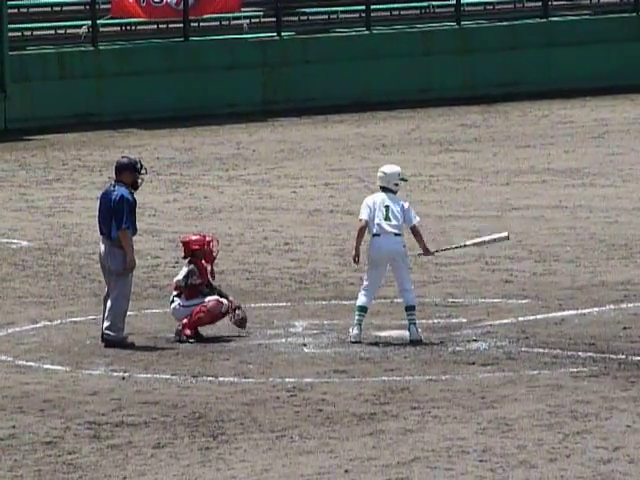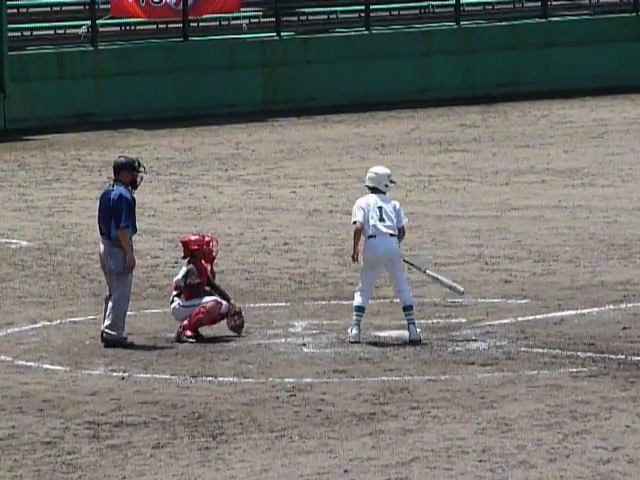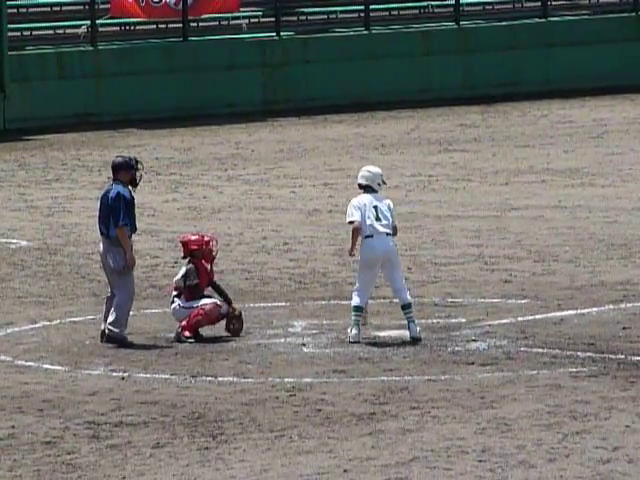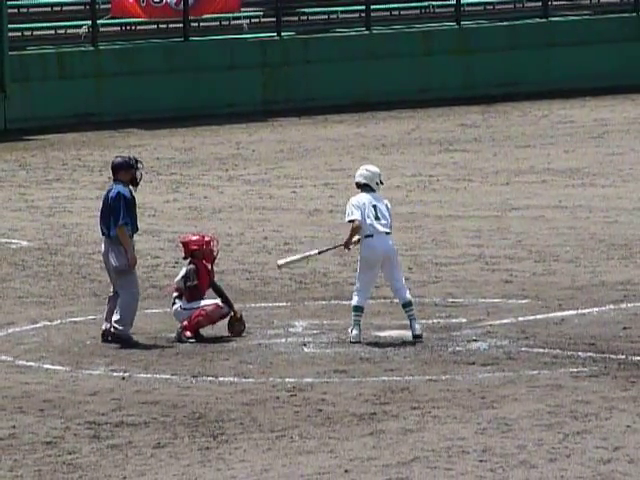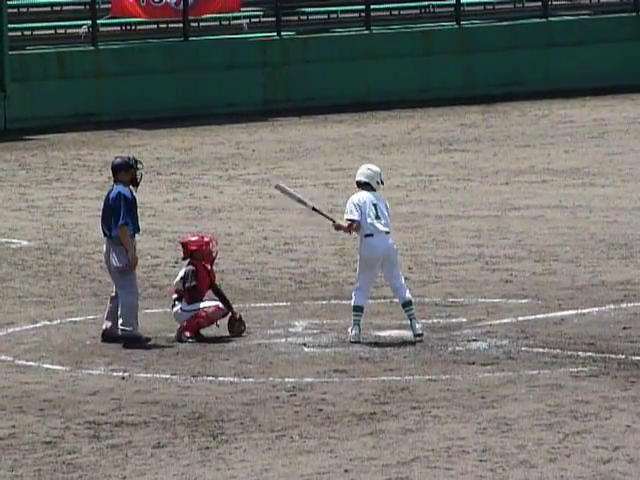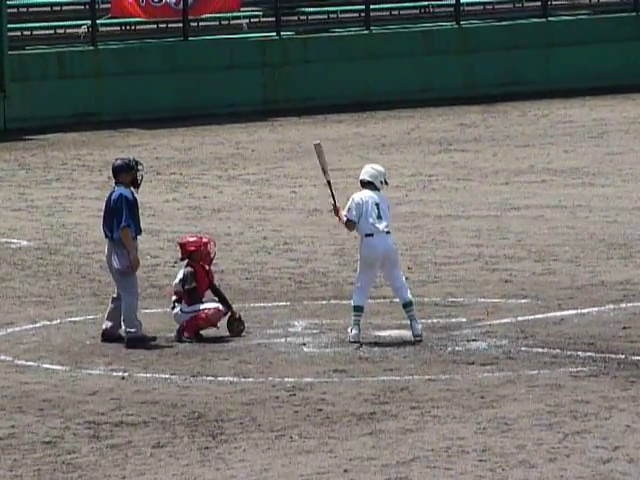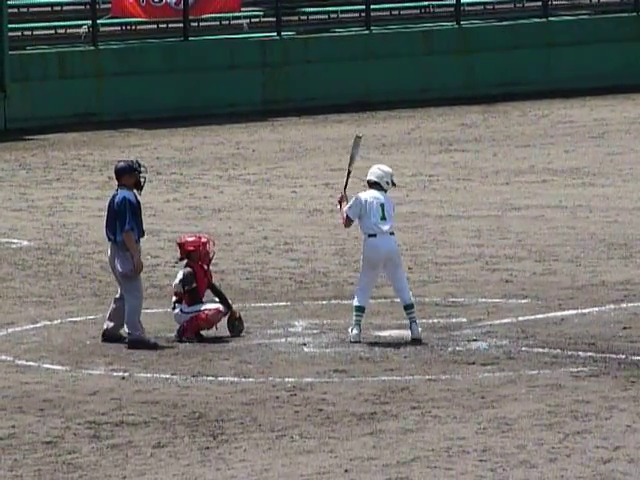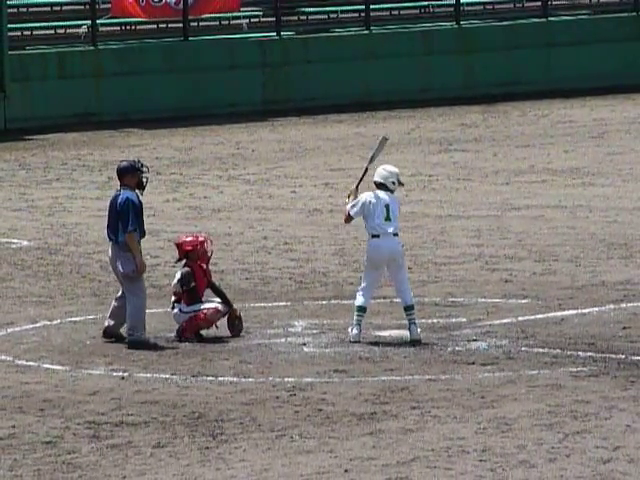
dt=0.1s
person 1, frame 1
left shoulder: (107, 192)
right shoulder: (124, 195)
right elbow: (123, 228)
right wrist: (130, 255)
left hip: (106, 245)
right hip: (118, 248)
left knee: (112, 292)
right knee: (120, 295)
left ankle: (109, 331)
right ankle: (113, 336)
person 1, frame 2
left shoulder: (107, 192)
right shoulder: (123, 195)
right elbow: (122, 227)
right wrist: (129, 254)
left hip: (106, 245)
right hip: (117, 248)
left knee: (113, 292)
right knee: (121, 294)
left ankle: (109, 331)
right ankle: (113, 335)
person 1, frame 3
left shoulder: (109, 191)
right shoulder: (121, 193)
right elbow: (120, 226)
right wrist: (129, 252)
left hip: (108, 245)
right hip: (117, 247)
left knee: (115, 291)
right knee: (125, 292)
left ankle: (108, 330)
right ankle: (115, 331)
person 1, frame 4
left shoulder: (112, 191)
right shoulder: (122, 193)
right elbow: (121, 225)
right wrist: (130, 252)
left hip: (110, 245)
right hip: (119, 247)
left knee: (118, 291)
right knee: (130, 291)
left ankle: (109, 330)
right ankle: (121, 330)
person 1, frame 5
left shoulder: (113, 192)
right shoulder: (122, 193)
right elbow: (121, 225)
right wrist: (131, 251)
left hip: (113, 246)
right hip: (120, 247)
left knee: (120, 291)
right knee: (129, 291)
left ankle: (110, 330)
right ankle: (128, 331)
person 1, frame 6
left shoulder: (115, 194)
right shoulder: (124, 195)
right elbow: (123, 227)
right wrist: (133, 253)
left hip: (115, 247)
right hip: (122, 249)
left knee: (122, 292)
right knee: (130, 293)
left ankle: (110, 330)
right ankle: (133, 333)
person 1, frame 7
left shoulder: (116, 197)
right shoulder: (127, 198)
right elbow: (127, 230)
right wrist: (136, 256)
left hip: (117, 250)
right hip: (125, 251)
left knee: (124, 293)
right knee: (134, 294)
left ankle: (111, 330)
right ankle: (135, 336)
person 1, frame 8
left shoulder: (117, 197)
right shoulder: (130, 198)
right elbow: (130, 231)
right wrist: (139, 257)
left hip: (117, 250)
right hip: (126, 252)
left knee: (126, 292)
right knee: (137, 295)
left ankle: (111, 327)
right ankle: (136, 337)
person 2, frame 1
left shoulder: (370, 200)
right shoulder: (402, 203)
left elbow: (363, 225)
right elbow: (414, 229)
left wrist: (357, 249)
right wrist: (425, 248)
left hip: (377, 245)
right hip: (397, 244)
left knee: (368, 289)
right knee: (407, 288)
left ankle: (356, 330)
right ankle: (414, 330)
person 2, frame 2
left shoulder: (362, 202)
right shoulder: (393, 203)
left elbow: (358, 228)
right elbow: (402, 230)
left wrist: (355, 250)
left hip: (372, 246)
right hip: (392, 245)
left knee: (363, 289)
right knee: (402, 288)
left ankle: (355, 330)
right ankle: (412, 329)
person 2, frame 3
left shoulder: (356, 201)
right shoulder: (386, 201)
left elbow: (357, 227)
right elbow: (394, 230)
left wrist: (351, 247)
left hip: (369, 246)
right hip: (389, 244)
left knee: (361, 290)
right knee: (400, 287)
left ankle: (355, 330)
right ankle: (413, 328)
person 2, frame 4
left shoulder: (355, 200)
right shoulder: (383, 201)
left elbow: (357, 226)
left wrist: (349, 240)
left hip: (369, 245)
right hip: (388, 243)
left knee: (361, 290)
right knee: (399, 286)
left ankle: (356, 330)
right ankle: (414, 326)
person 2, frame 5
left shoulder: (355, 199)
right shoulder: (382, 199)
left elbow: (355, 227)
left wrist: (342, 227)
left hip: (369, 245)
right hip: (388, 242)
left knee: (361, 289)
right knee: (399, 285)
left ankle: (355, 330)
right ankle: (415, 325)
person 2, frame 6
left shoulder: (358, 197)
right shoulder: (383, 199)
left elbow: (350, 226)
left wrist: (339, 213)
left hip: (369, 244)
right hip: (388, 242)
left knee: (361, 289)
right knee: (400, 285)
left ankle: (355, 330)
right ankle: (415, 326)
person 2, frame 7
left shoulder: (361, 197)
right shoulder: (388, 200)
left elbow: (347, 223)
left wrist: (343, 204)
left hip: (372, 244)
right hip: (391, 244)
left knee: (362, 289)
right knee: (402, 287)
left ankle: (355, 330)
right ankle: (414, 328)
person 2, frame 8
left shoulder: (366, 197)
right shoulder: (395, 201)
left elbow: (347, 219)
left wrist: (351, 198)
left hip: (375, 245)
right hip: (395, 244)
left knee: (366, 289)
right knee: (404, 288)
left ankle: (356, 330)
right ankle: (413, 329)
person 3, frame 1
left shoulder: (200, 266)
right shoulder: (192, 268)
left elbow: (210, 286)
right elbow: (203, 291)
left wrist: (229, 299)
left hip: (190, 305)
right hip: (180, 307)
left knee: (225, 306)
right knee: (216, 303)
left ankle: (192, 327)
right ankle: (184, 328)
person 3, frame 2
left shoulder: (201, 266)
right shoulder: (191, 267)
left elbow: (213, 286)
right elbow: (200, 292)
left wrist: (231, 302)
right wrist: (215, 296)
left hip: (189, 305)
right hip: (180, 307)
left knee: (225, 307)
right knee: (214, 303)
left ankle: (191, 328)
right ankle: (185, 329)
person 3, frame 3
left shoulder: (202, 266)
right shoulder: (191, 268)
left elbow: (215, 286)
right elbow: (196, 294)
left wrist: (231, 305)
right wrist: (210, 299)
left hip: (191, 306)
right hip: (180, 308)
left knee: (225, 308)
right knee: (214, 305)
left ankle: (191, 328)
right ankle: (184, 329)
person 3, frame 4
left shoulder: (204, 267)
right shoulder: (191, 268)
left elbow: (216, 288)
right elbow: (194, 295)
left wrist: (233, 308)
left hip: (192, 306)
right hip: (182, 309)
left knee: (226, 308)
right knee: (216, 306)
left ankle: (192, 328)
right ankle: (185, 329)
person 3, frame 5
left shoulder: (204, 268)
right shoulder: (190, 269)
left elbow: (216, 290)
right elbow: (193, 296)
left wrist: (232, 310)
right wrist: (209, 314)
left hip: (193, 307)
right hip: (182, 310)
left knee: (225, 307)
right knee: (216, 307)
left ankle: (192, 327)
right ankle: (186, 330)
person 3, frame 6
left shoulder: (202, 269)
right shoulder: (189, 271)
left elbow: (215, 290)
right elbow: (193, 298)
left wrist: (232, 309)
right wrist: (209, 316)
left hip: (193, 308)
right hip: (182, 312)
left knee: (224, 307)
right knee: (216, 310)
left ankle: (192, 328)
right ankle: (185, 330)
person 3, frame 7
left shoulder: (201, 268)
right shoulder: (188, 271)
left elbow: (215, 289)
right elbow: (194, 298)
left wrist: (231, 309)
right wrist: (208, 316)
left hip: (194, 307)
right hip: (183, 312)
left knee: (225, 306)
right knee: (217, 310)
left ankle: (193, 328)
right ankle: (185, 330)
person 3, frame 8
left shoulder: (200, 268)
right shoulder: (187, 271)
left elbow: (214, 288)
right elbow: (193, 297)
left wrist: (232, 307)
right wrist: (206, 315)
left hip: (193, 307)
right hip: (182, 312)
left knee: (224, 306)
right knee: (215, 309)
left ankle: (192, 328)
right ankle: (185, 330)
